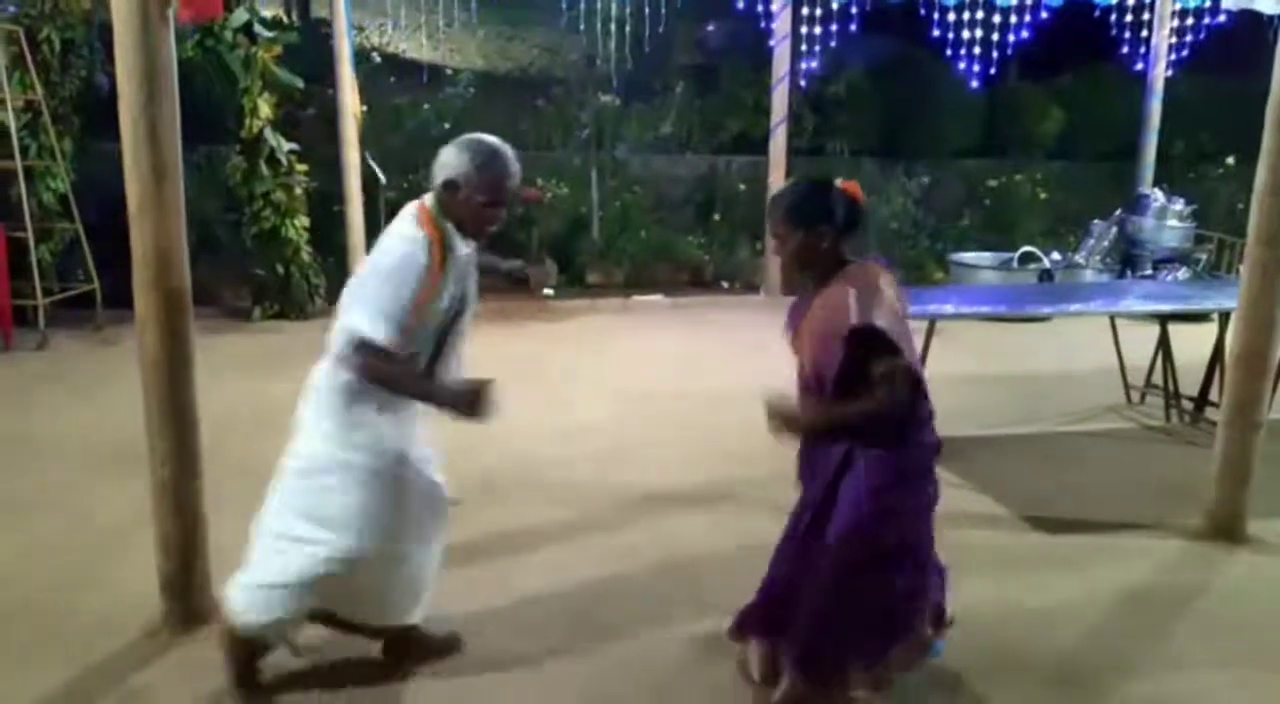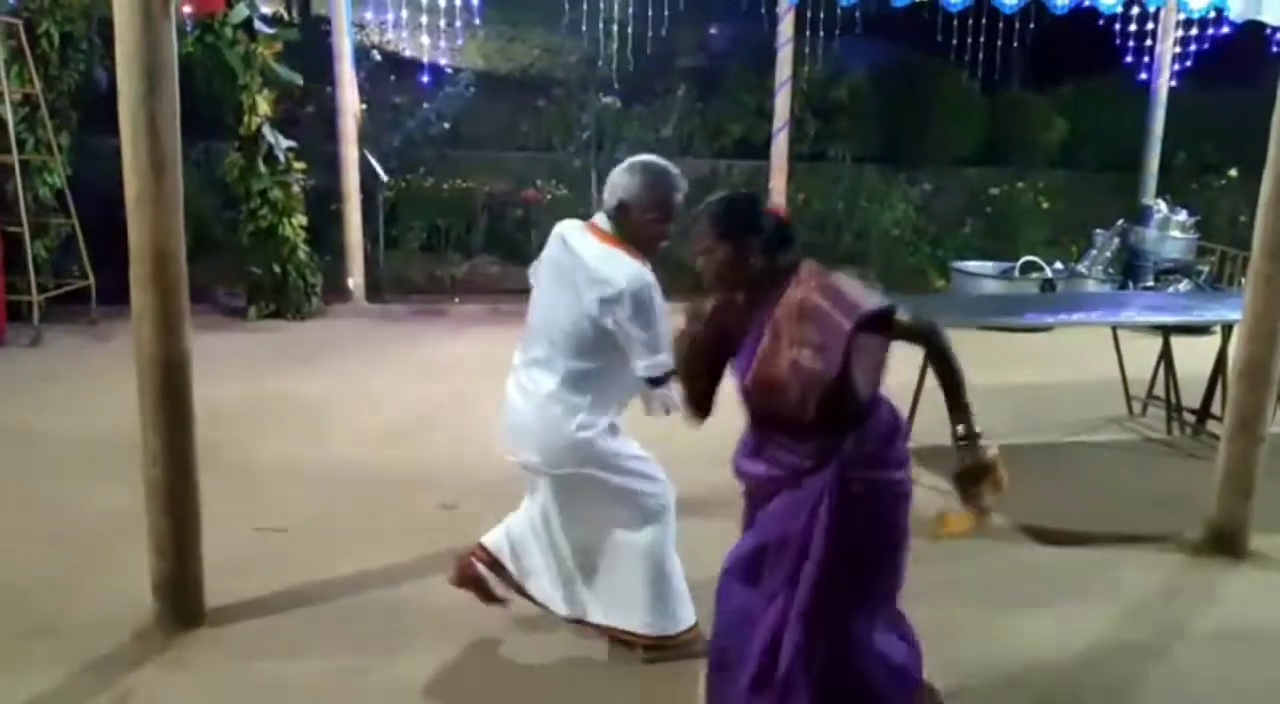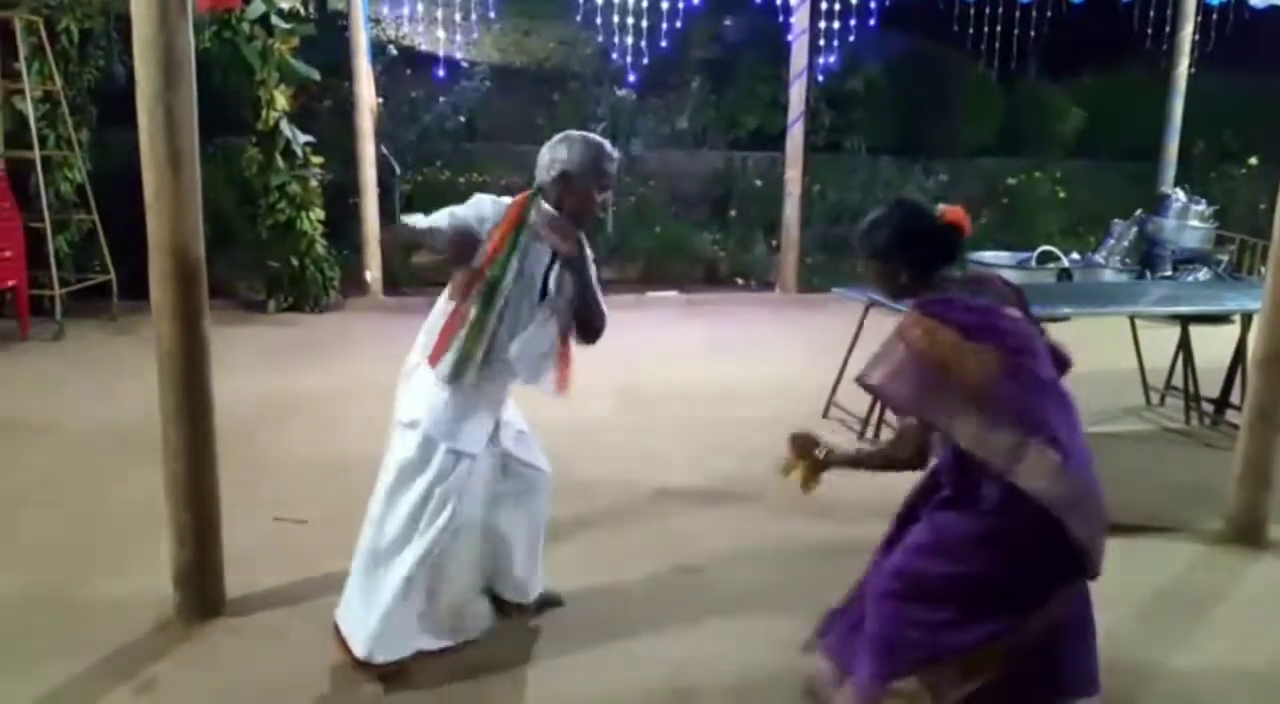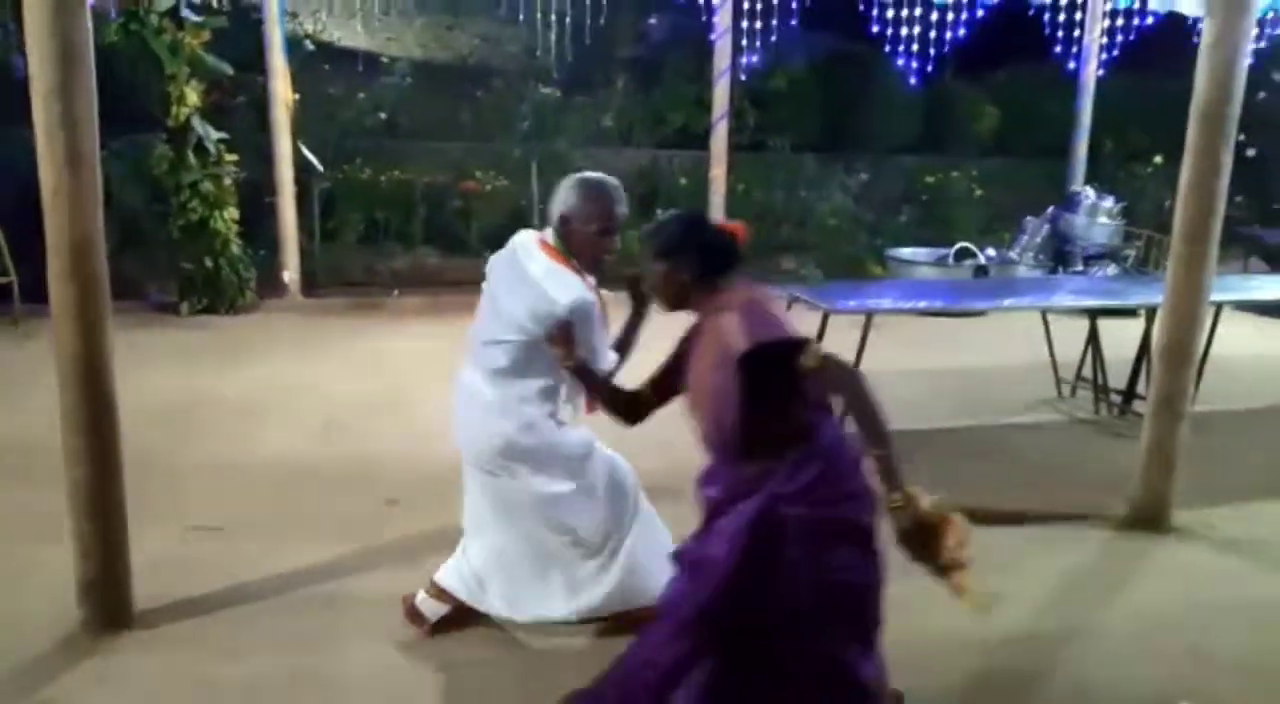
dt=0.7s
person 1, frame 1
left shoulder: (447, 237)
right shoulder: (410, 253)
right elbow: (364, 356)
right wrist: (443, 394)
left hip: (387, 406)
right hip: (354, 412)
left knee: (422, 507)
right knee: (332, 533)
left ankle: (391, 624)
right ankle: (247, 627)
person 1, frame 2
left shoulder: (565, 236)
right shoulder: (632, 282)
right elbow: (657, 373)
left hip: (528, 403)
right hip: (570, 424)
left knee: (557, 506)
right knee: (647, 503)
left ankle: (487, 563)
right ankle: (659, 630)
person 1, frame 3
left shoulder: (574, 247)
right shoulder: (497, 218)
left elbow: (589, 331)
right elbow: (407, 234)
left wrist: (578, 268)
right wrist: (443, 242)
left hip: (489, 397)
right hip: (441, 391)
left knee: (523, 479)
right knee: (416, 516)
left ankle: (508, 588)
right ankle: (368, 632)
person 1, frame 4
left shoulder: (520, 248)
right shoulder: (571, 300)
right elbow: (600, 373)
right wrist: (638, 313)
left hip: (480, 413)
right hip: (516, 427)
left knee: (504, 518)
right knee: (610, 488)
left ankle: (439, 601)
right ankle: (635, 597)
person 2, frame 1
left shoulder: (863, 291)
right shoulder: (817, 282)
left elbow: (893, 393)
left wrist: (807, 419)
right wrist: (808, 415)
left hip: (881, 450)
right hip: (838, 446)
left knee: (843, 562)
right knee: (857, 558)
right ankle: (918, 632)
person 2, frame 2
left shoulder: (820, 296)
right shoulder: (725, 318)
left elbow: (929, 337)
right elbow: (701, 408)
left wrist: (965, 439)
right wrist: (687, 361)
left hip: (852, 474)
right hip: (780, 477)
left knee: (839, 610)
right knee: (759, 603)
person 2, frame 3
left shoulder: (918, 337)
right shoulder: (994, 292)
left elbow: (911, 450)
right elbow: (1057, 360)
left wrist: (828, 456)
left hip: (999, 494)
right hip: (1050, 482)
left knee: (912, 596)
right knee: (1028, 595)
person 2, frame 4
left shoulder: (741, 314)
right shoulder: (701, 337)
left elbow: (842, 379)
right elbow: (634, 409)
left wrist: (895, 492)
right wrist: (576, 367)
left hip: (806, 498)
right hip: (754, 501)
left knee: (821, 650)
right knee: (702, 619)
